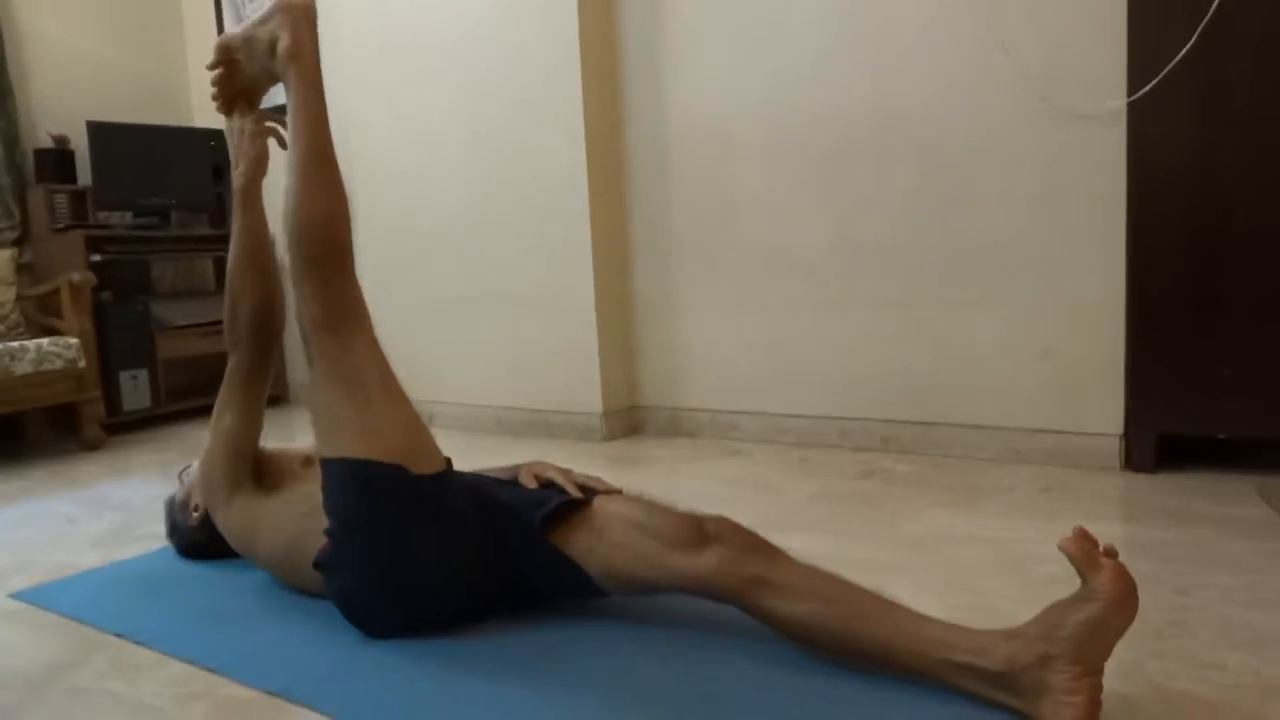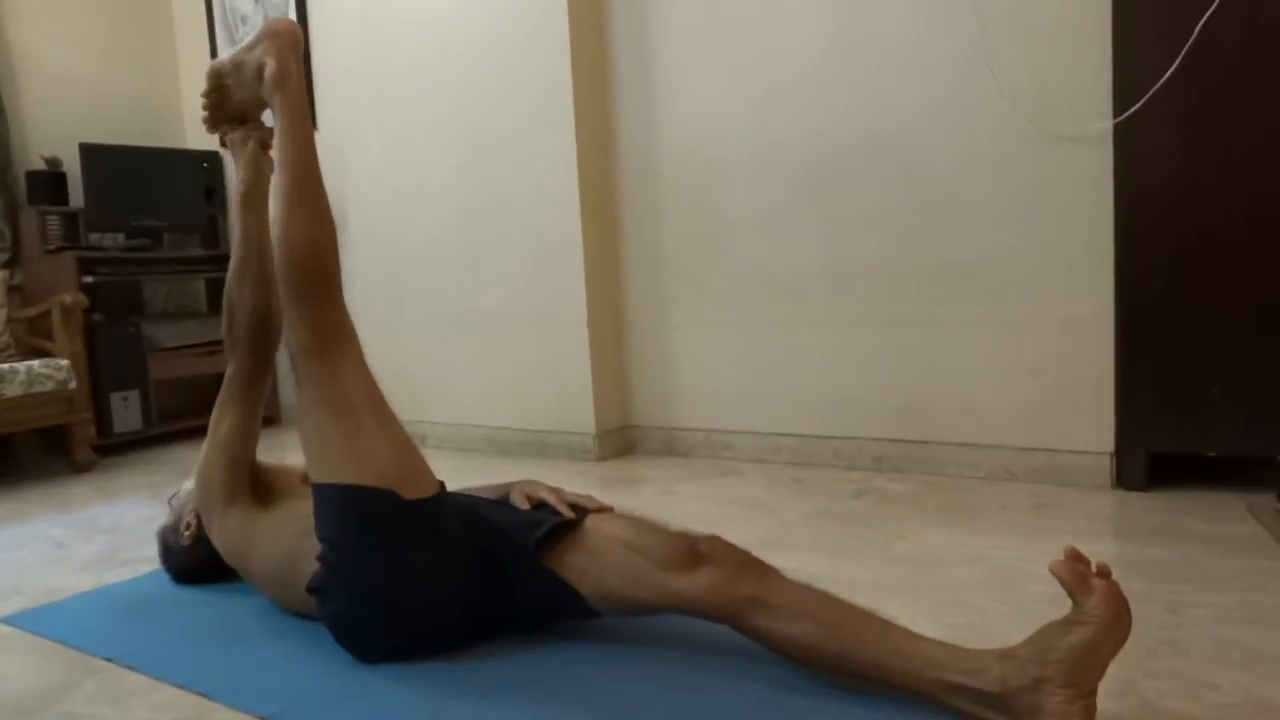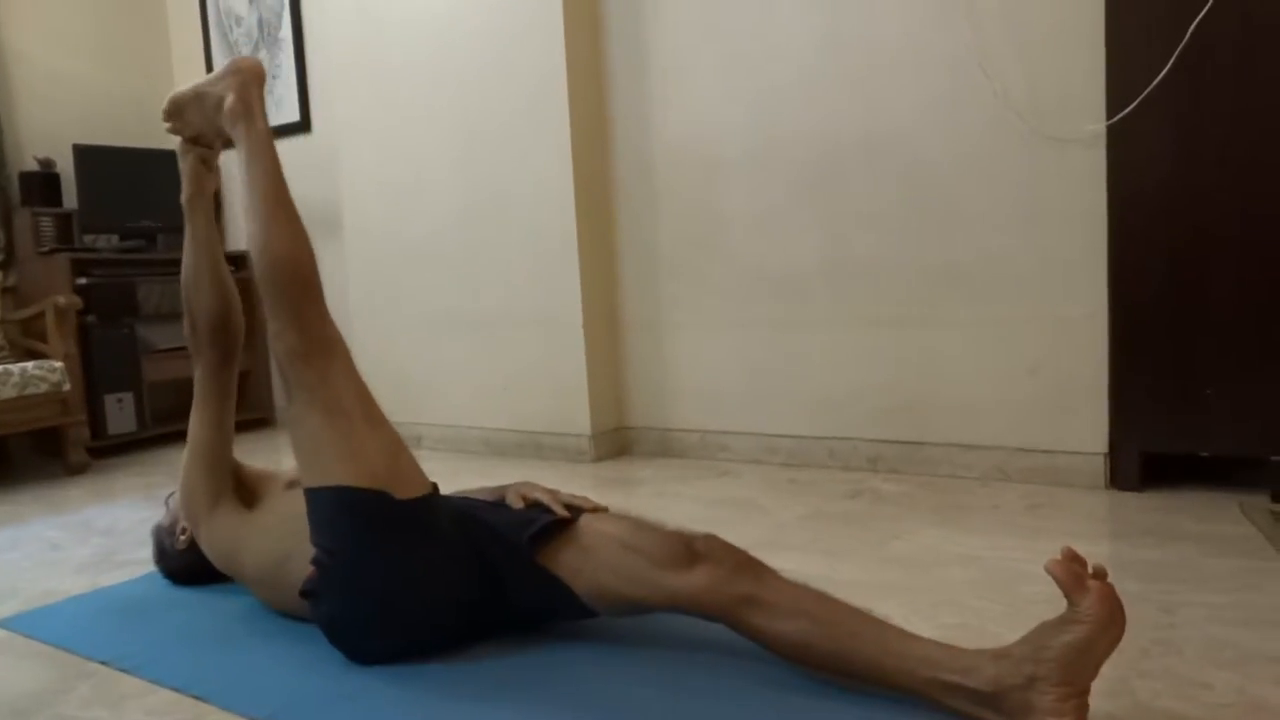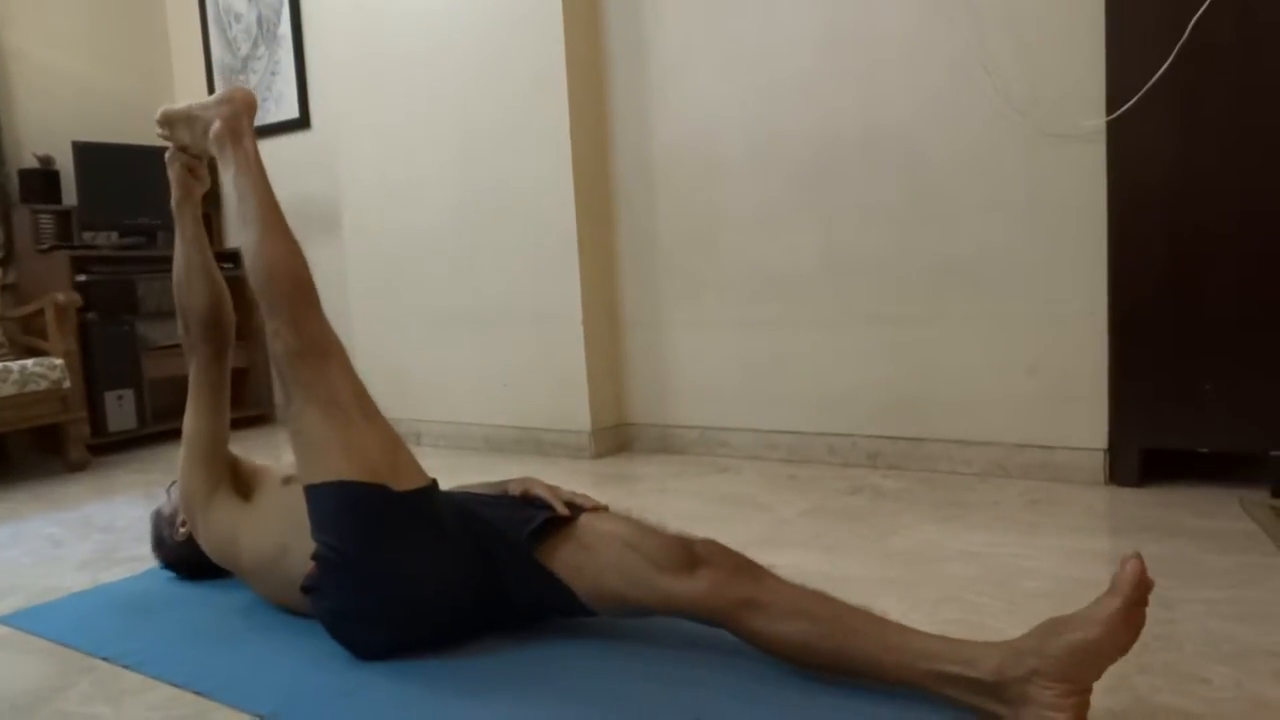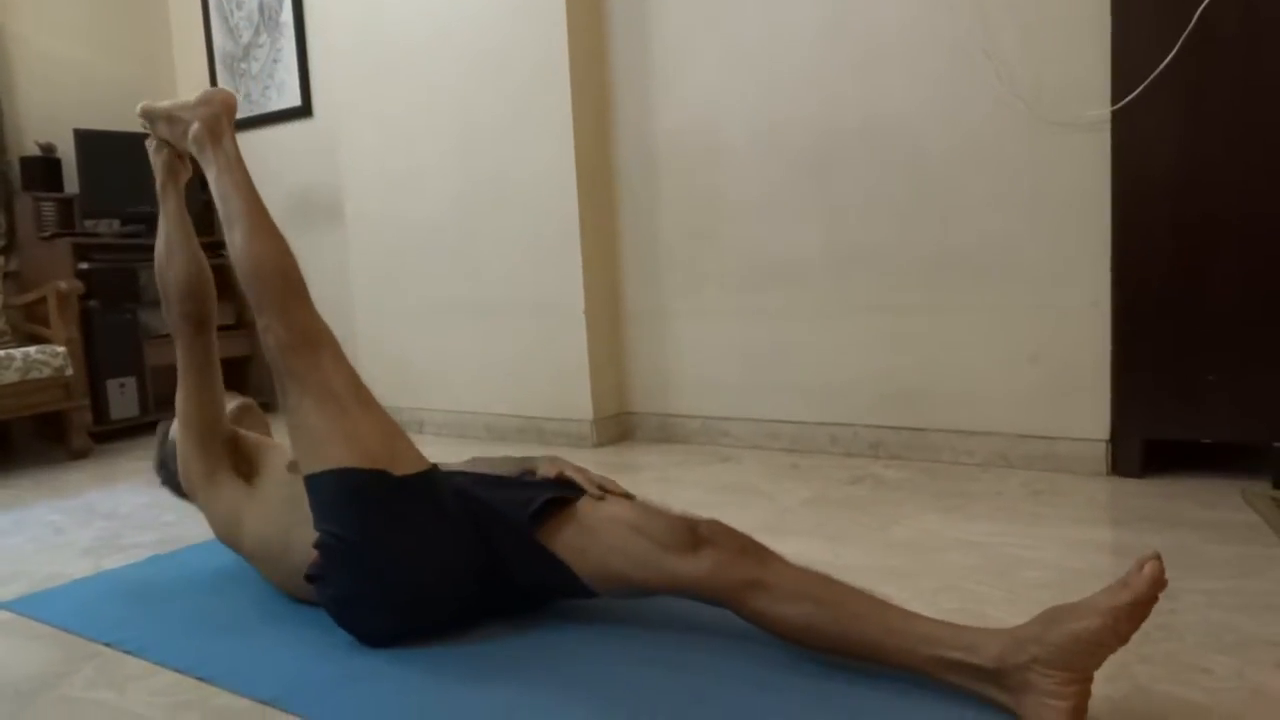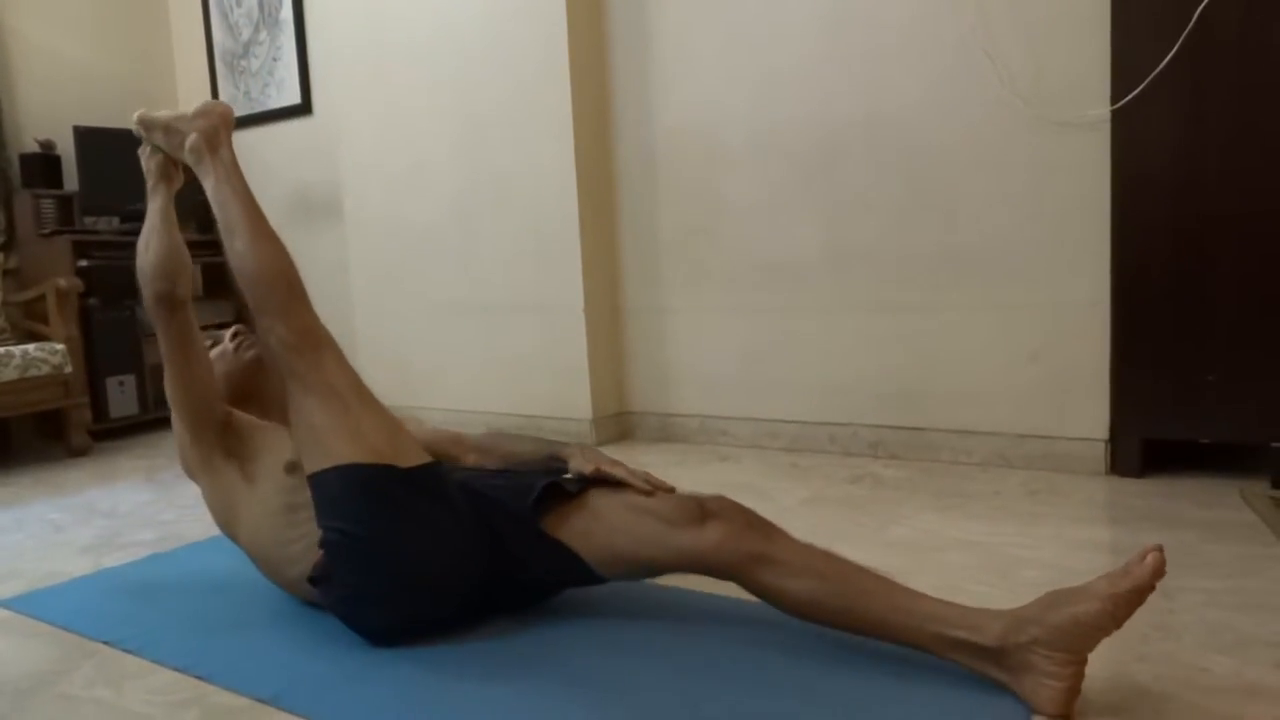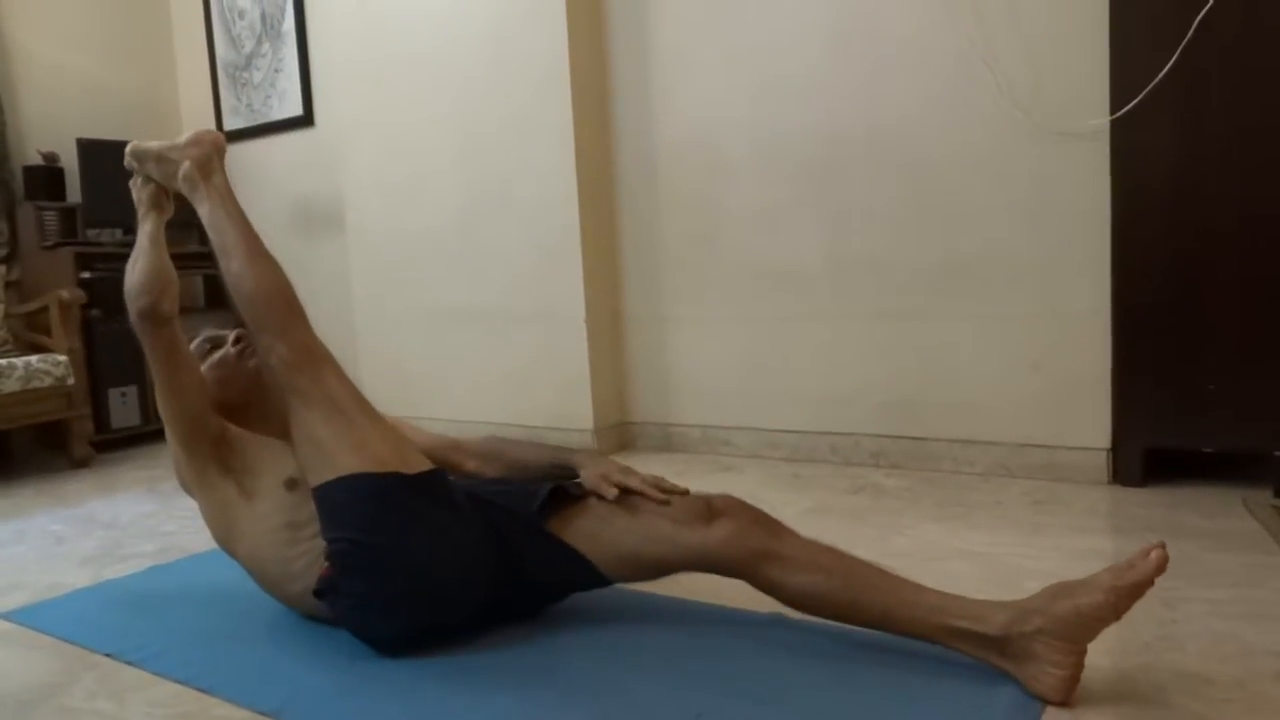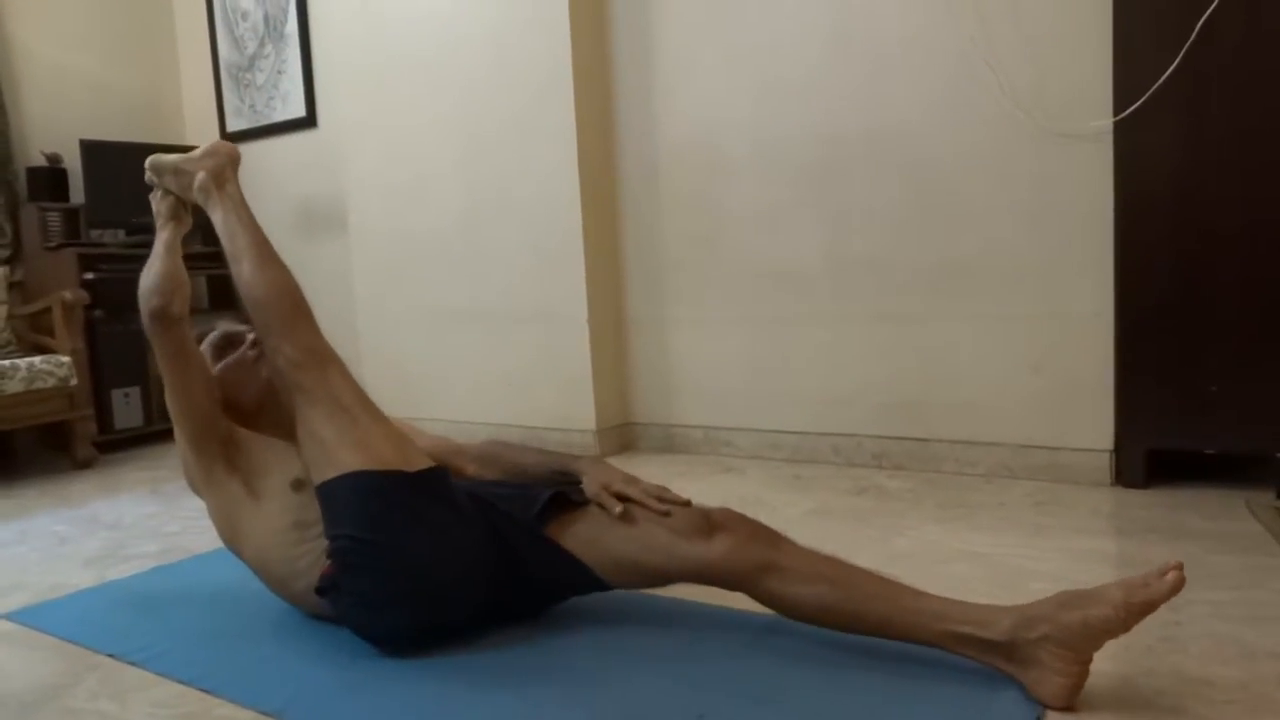
dt=0.4s
person 1, frame 1
left shoulder: (306, 475)
right shoulder: (226, 490)
right elbow: (251, 342)
left wrist: (524, 467)
right wrist: (245, 183)
left hip: (459, 537)
right hip: (391, 554)
left knee: (708, 545)
right knee: (326, 292)
person 1, frame 2
left shoulder: (302, 490)
right shoulder: (225, 500)
right elbow: (247, 349)
left wrist: (517, 491)
right wrist: (250, 190)
left hip: (451, 564)
right hip: (384, 577)
left knee: (703, 566)
right knee: (314, 320)
person 1, frame 3
left shoulder: (293, 495)
right shoulder: (212, 504)
left elbow: (421, 492)
right elbow: (215, 347)
left wrist: (510, 488)
right wrist: (197, 198)
left hip: (446, 558)
right hip: (380, 576)
left knee: (698, 563)
right knee: (296, 321)
person 1, frame 4
left shoulder: (284, 489)
right shoulder: (209, 495)
left elbow: (419, 483)
right elbow: (207, 342)
left wrist: (514, 484)
right wrist: (188, 203)
left hip: (446, 560)
right hip: (378, 572)
left knee: (702, 568)
right knee: (298, 331)
person 1, frame 5
left shoulder: (301, 453)
right shoulder: (218, 467)
left elbow: (447, 465)
right elbow: (191, 318)
left wrist: (535, 464)
right wrist: (171, 185)
left hip: (450, 539)
right hip: (383, 560)
left knee: (703, 548)
right knee: (291, 322)
person 1, frame 6
left shoulder: (323, 432)
right shoulder: (214, 442)
left elbow: (470, 447)
right elbow: (165, 296)
left wrist: (567, 454)
right wrist: (163, 183)
left hip: (464, 536)
right hip: (390, 561)
left knee: (710, 523)
right knee: (296, 323)
person 1, frame 7
left shoulder: (334, 437)
right shoulder: (211, 456)
left elbow: (474, 455)
right elbow: (151, 313)
left wrist: (577, 460)
right wrist: (155, 210)
left hip: (468, 545)
right hip: (394, 574)
left knee: (718, 523)
right knee: (295, 343)
left ankle: (1006, 631)
person 1, frame 8
left shoulder: (337, 438)
right shoulder: (217, 456)
left elbow: (475, 455)
right elbow: (162, 312)
left wrist: (579, 467)
right wrist: (175, 220)
left hip: (471, 547)
right hip: (394, 574)
left knee: (715, 536)
right knee: (308, 344)
left ankle: (1010, 636)
